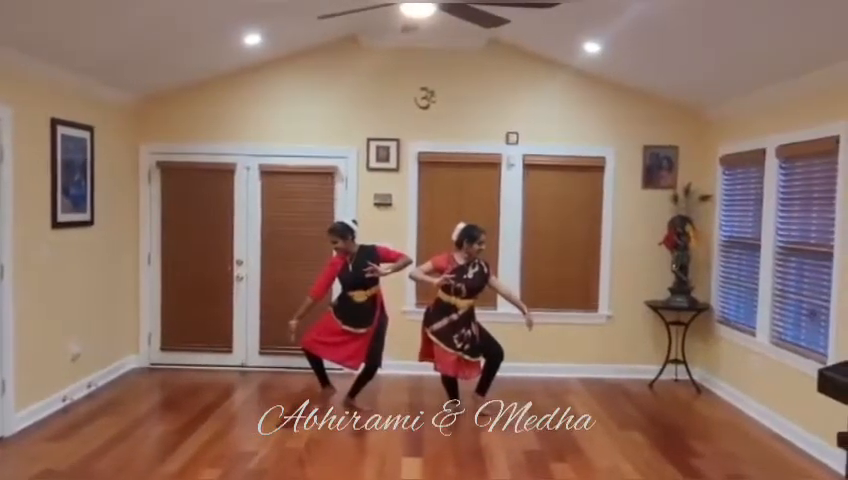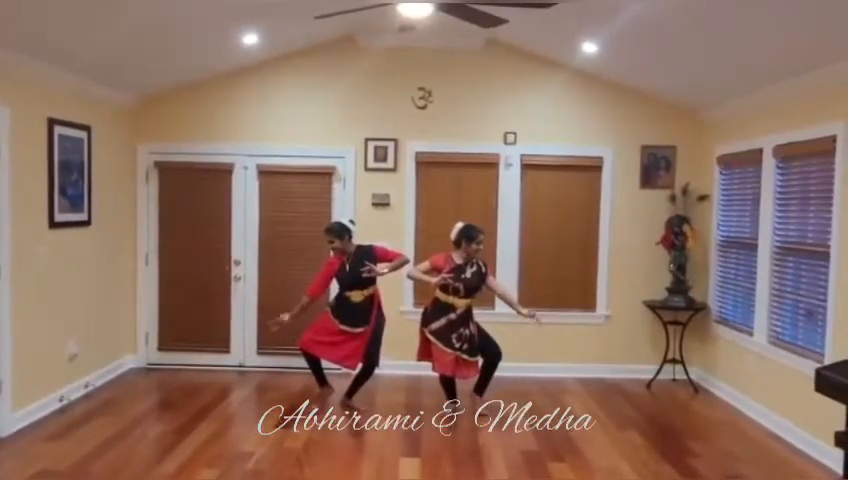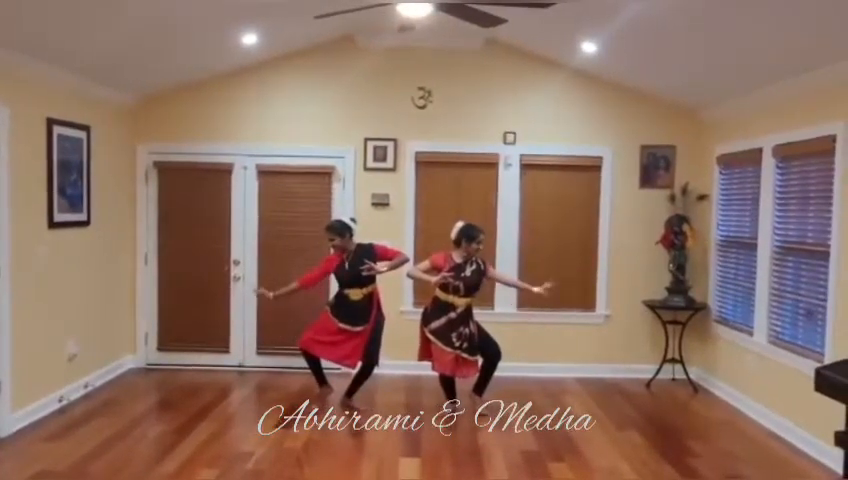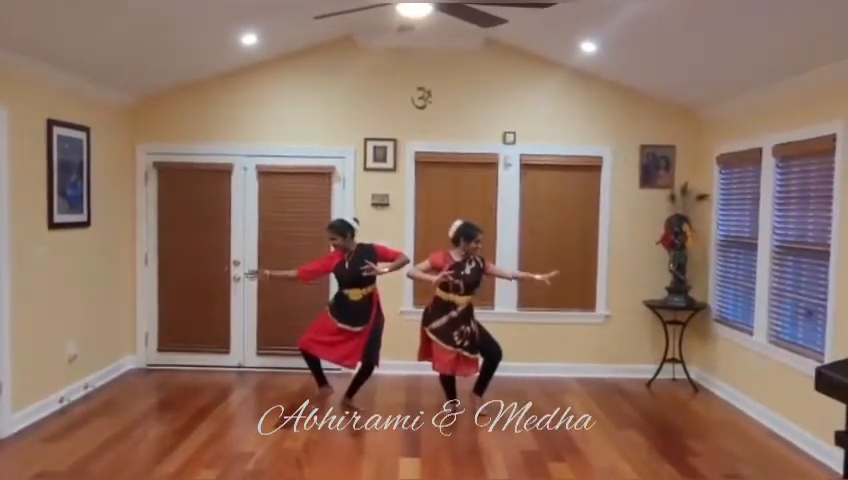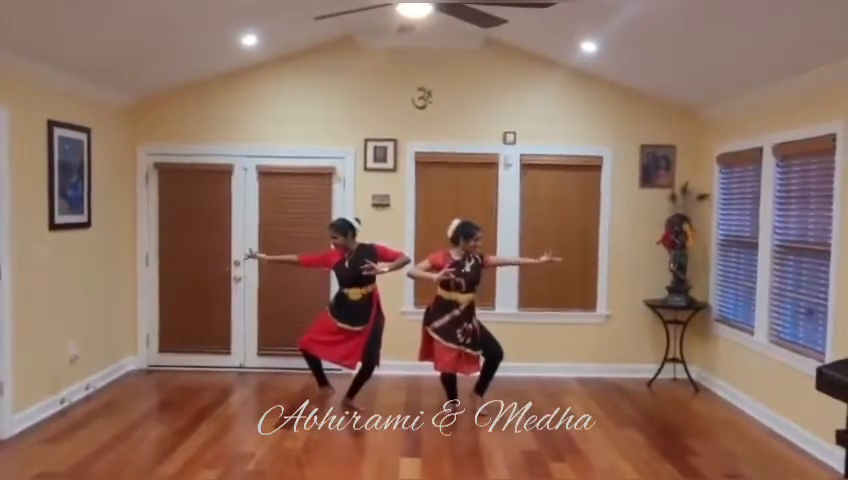
dt=0.3s
person 1, frame 1
left shoulder: (481, 267)
right shoulder: (445, 261)
left elbow: (502, 289)
right elbow: (414, 273)
left wrist: (524, 310)
right wrist: (435, 281)
left hip: (466, 321)
right hip: (442, 320)
left knee: (496, 353)
right knee: (448, 365)
left ankle: (479, 394)
right ankle: (455, 404)
person 1, frame 2
left shoulder: (479, 267)
right shoulder: (443, 260)
left elbow: (498, 289)
right elbow: (411, 272)
left wrist: (521, 310)
right wrist: (432, 280)
left hip: (464, 320)
right hip: (440, 319)
left knee: (493, 353)
right knee: (446, 364)
left ankle: (477, 394)
right ankle: (452, 403)
person 1, frame 3
left shoulder: (478, 265)
right shoulder: (443, 259)
left elbow: (503, 278)
right elbow: (411, 271)
left wrist: (532, 289)
right wrist: (433, 279)
left hip: (464, 319)
right hip: (440, 318)
left knee: (493, 353)
right knee: (446, 364)
left ankle: (477, 394)
right ankle: (452, 404)
person 1, frame 4
left shoulder: (477, 263)
right shoulder: (442, 258)
left elbow: (506, 274)
right elbow: (411, 272)
left wrist: (535, 277)
right wrist: (433, 278)
left hip: (464, 318)
right hip: (441, 318)
left knee: (494, 353)
right knee: (446, 363)
left ankle: (477, 394)
right ankle: (453, 404)
person 1, frame 5
left shoulder: (477, 260)
right shoulder: (441, 257)
left elbow: (507, 261)
right elbow: (412, 271)
left wrist: (537, 261)
right wrist: (434, 276)
left hip: (466, 317)
right hip: (443, 317)
left knee: (495, 353)
right knee: (447, 362)
left ankle: (478, 394)
right ankle: (453, 403)
person 2, frame 1
left shoulder: (373, 252)
right shoulder: (336, 263)
left elbow: (406, 259)
right elbow: (317, 291)
left wrist: (386, 271)
right wrist: (296, 318)
left hip: (371, 314)
right hip: (343, 312)
left knee: (373, 362)
right knee: (309, 343)
left ankle: (350, 397)
right ankle: (326, 386)
person 2, frame 2
left shoulder: (370, 252)
right shoulder: (333, 263)
left elbow: (403, 259)
right elbow: (314, 291)
left wrist: (384, 270)
right wrist: (290, 314)
left hip: (368, 314)
right hip: (341, 312)
left knee: (370, 361)
right knee: (307, 344)
left ankle: (348, 397)
right ankle: (324, 386)
person 2, frame 3
left shoulder: (370, 250)
right shoulder: (333, 260)
left elbow: (403, 257)
right elbow: (307, 280)
left wrist: (383, 269)
right wrist: (274, 294)
left hip: (368, 313)
right hip: (340, 310)
left knee: (369, 361)
right knee: (307, 344)
left ankle: (347, 398)
right ankle: (324, 386)
person 2, frame 4
left shoulder: (371, 251)
right shoulder: (333, 259)
left elbow: (404, 258)
right elbow: (302, 272)
left wrist: (384, 269)
right wrist: (271, 274)
left hip: (367, 314)
right hip: (340, 310)
left knee: (369, 361)
right knee: (307, 344)
left ankle: (348, 398)
right ankle: (323, 386)
person 2, frame 5
left shoulder: (372, 251)
right shoulder: (333, 256)
left elbow: (404, 258)
right elbow: (300, 260)
left wrist: (384, 269)
right wrist: (267, 258)
left hip: (367, 313)
right hip: (340, 310)
left knee: (369, 361)
right knee: (307, 344)
left ankle: (349, 398)
right ankle: (324, 386)
